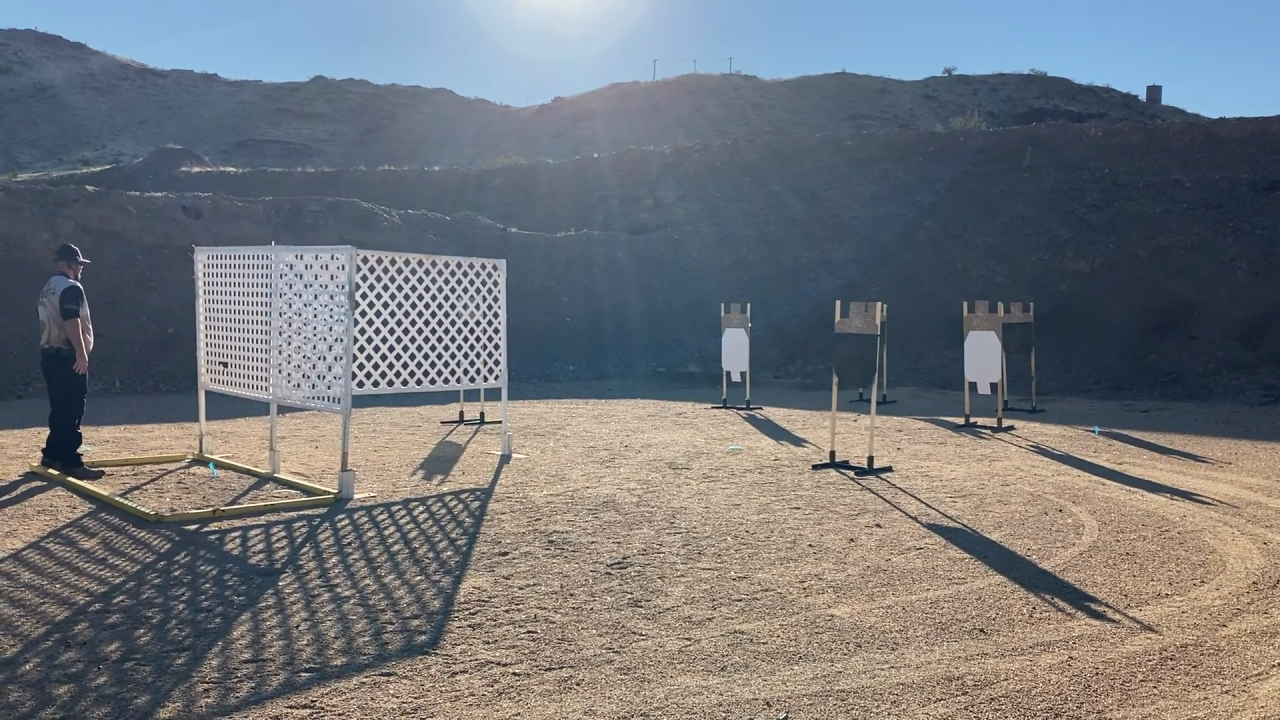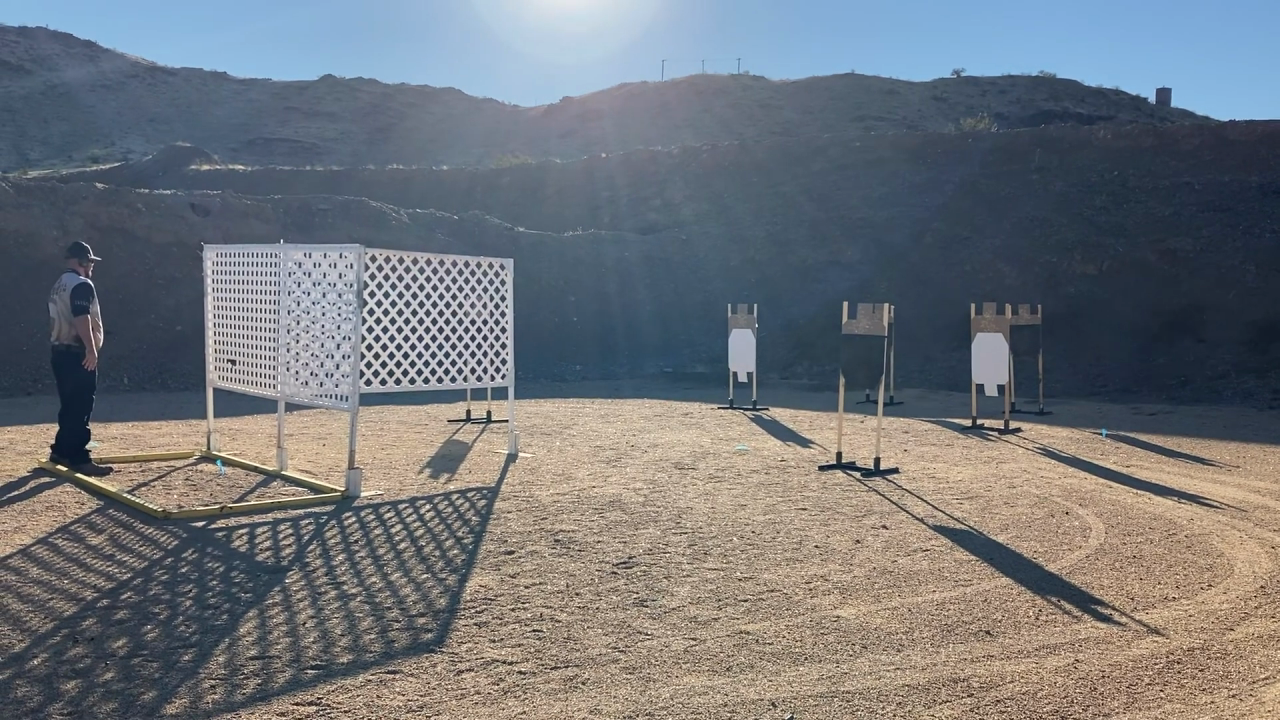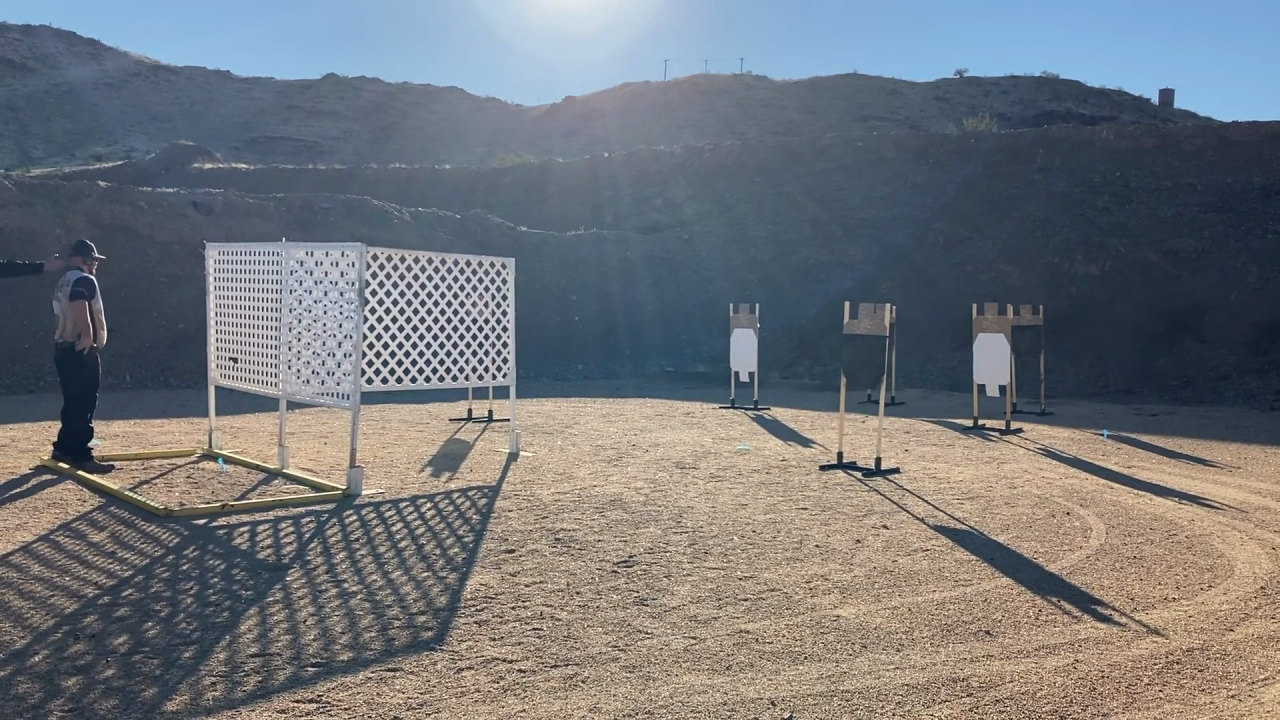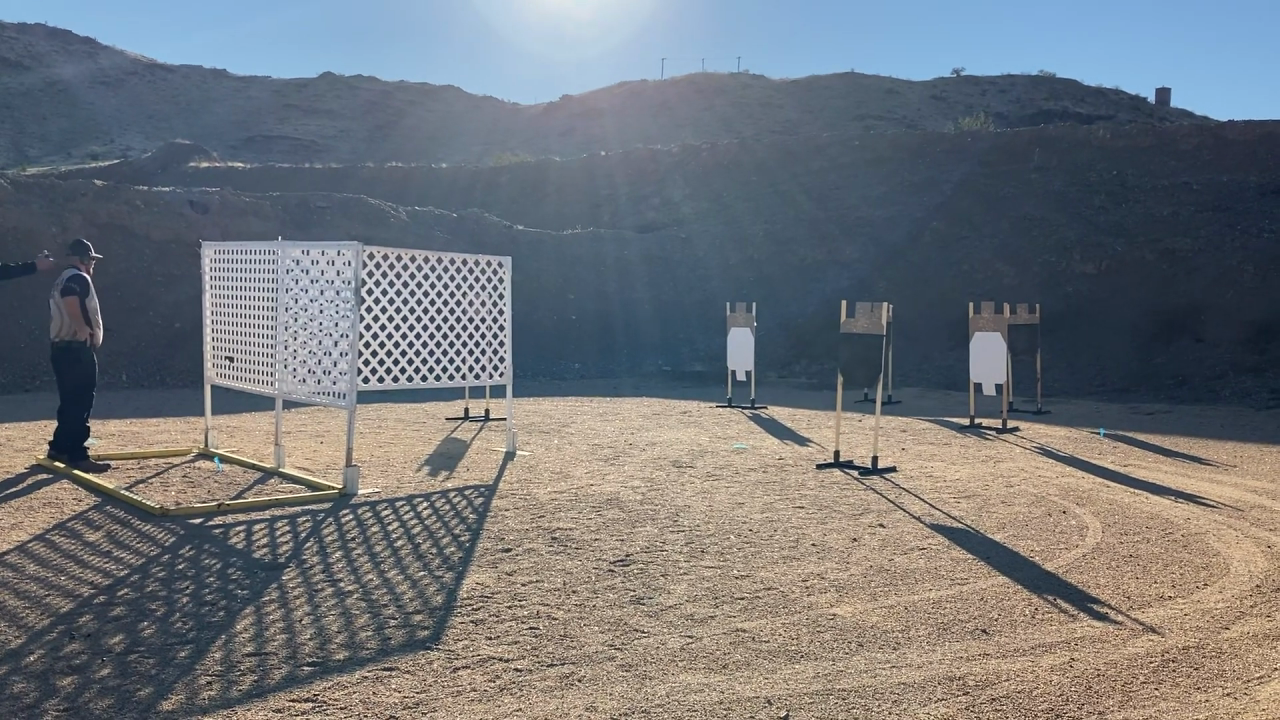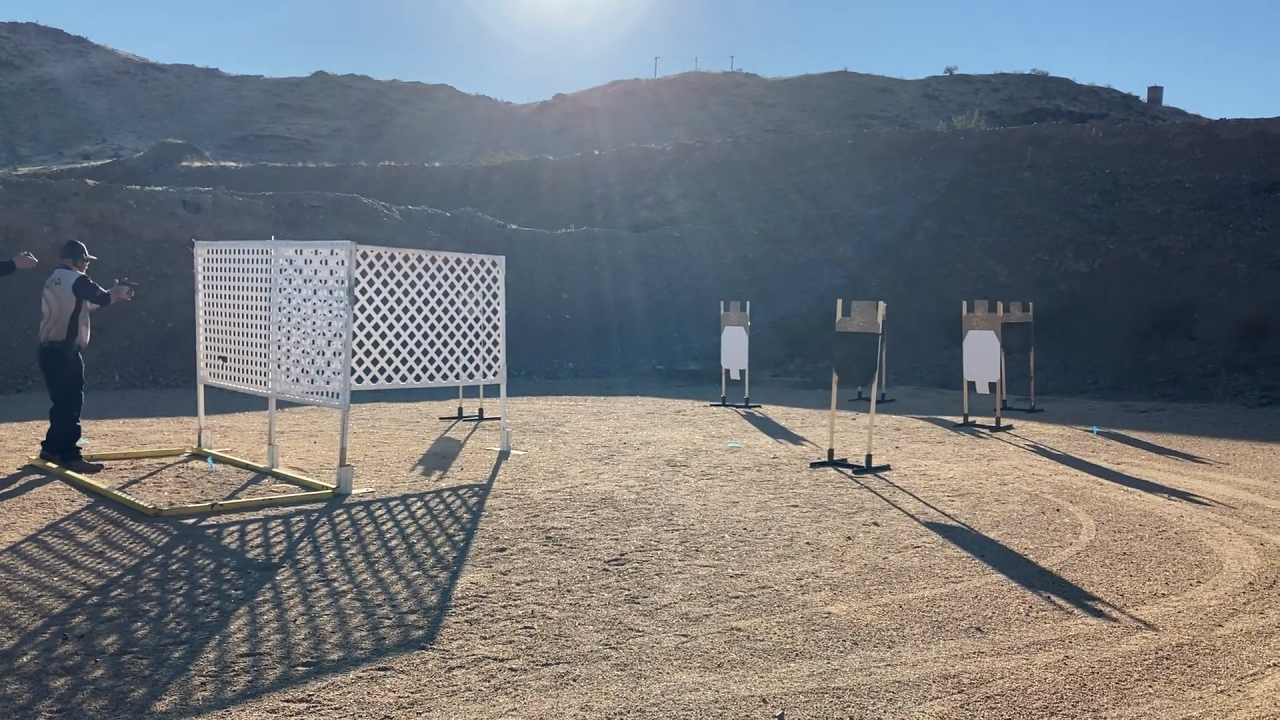
dt=0.5s
person 1, frame 1
left shoulder: (47, 288)
right shoulder: (71, 287)
right elbow: (72, 322)
right wrist: (81, 352)
left hip: (50, 355)
right hip: (68, 357)
left knee: (60, 409)
right knee: (71, 411)
left ankle: (52, 455)
right ankle: (70, 462)
person 1, frame 2
left shoulder: (58, 285)
right shoulder: (82, 284)
right elbow: (82, 318)
right wrist: (91, 349)
left hip: (60, 351)
right hip: (78, 353)
left knee: (69, 405)
right knee: (80, 407)
left ankle: (61, 451)
right ankle: (79, 458)
person 1, frame 3
left shoulder: (63, 283)
right shoulder: (84, 280)
right elbow: (78, 302)
right wrist: (87, 334)
left hip: (64, 349)
right hip: (82, 351)
left knee: (73, 403)
right knee: (84, 405)
left ankle: (63, 448)
right ankle: (81, 456)
person 1, frame 4
left shoulder: (63, 281)
right shoulder: (79, 279)
right elbow: (69, 296)
right wrist: (83, 327)
left hip: (61, 348)
right hip: (77, 351)
left knee: (69, 402)
right knee: (80, 404)
left ankle: (59, 447)
right ankle: (77, 456)
person 1, frame 5
left shoulder: (55, 280)
right shoulder: (76, 279)
left elbow: (82, 306)
right elbow: (102, 297)
left wrist: (114, 295)
right wrist: (119, 294)
left hip: (50, 349)
right hip: (64, 351)
left knee: (62, 403)
right knee: (70, 404)
left ankle: (52, 448)
right ankle: (69, 455)
